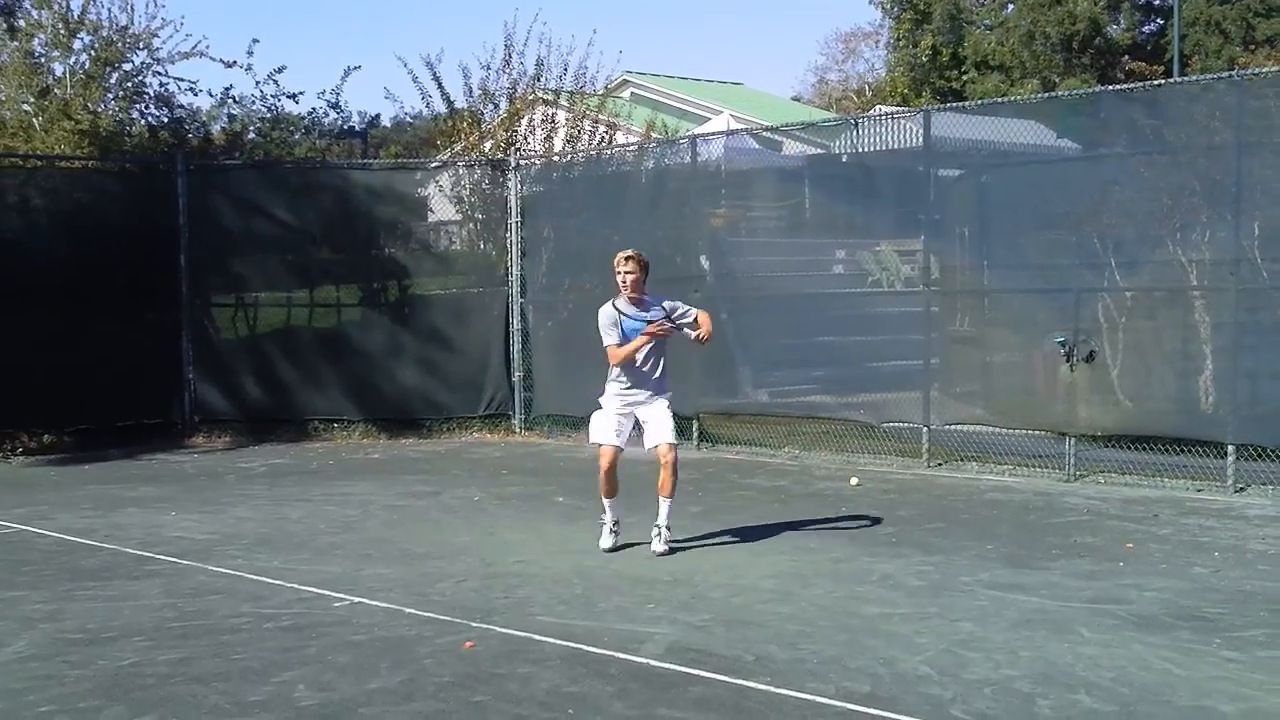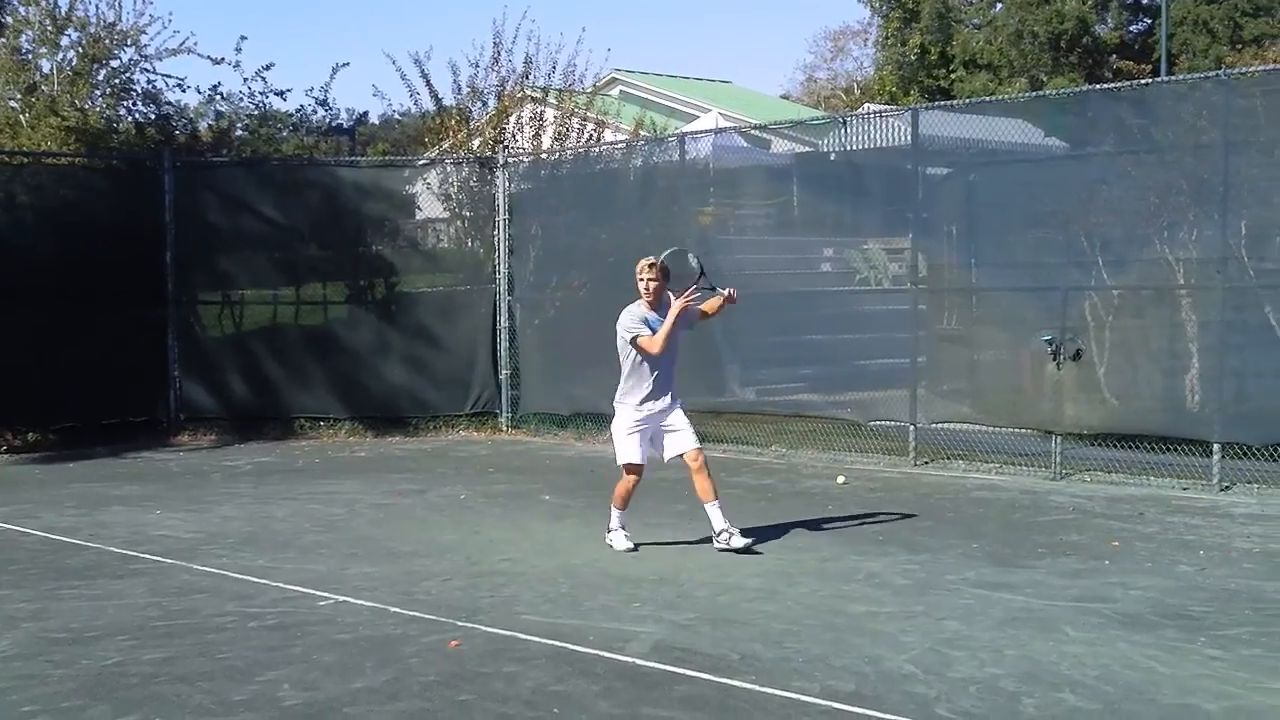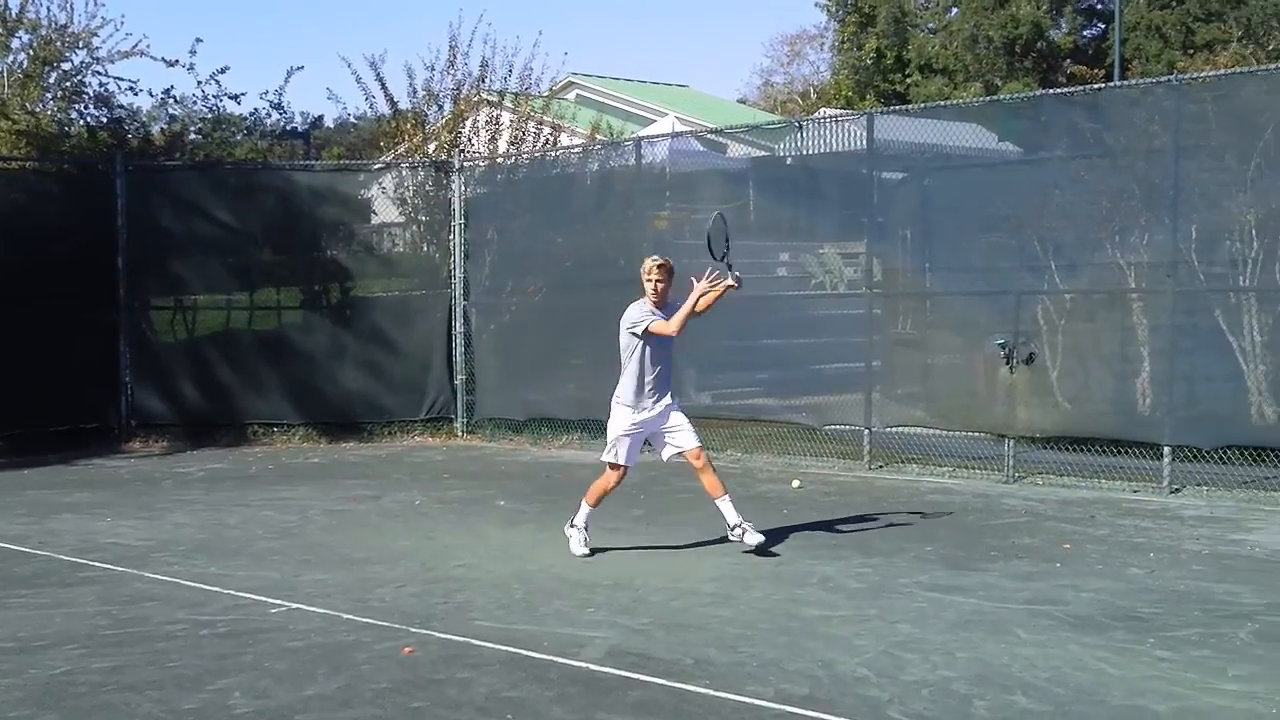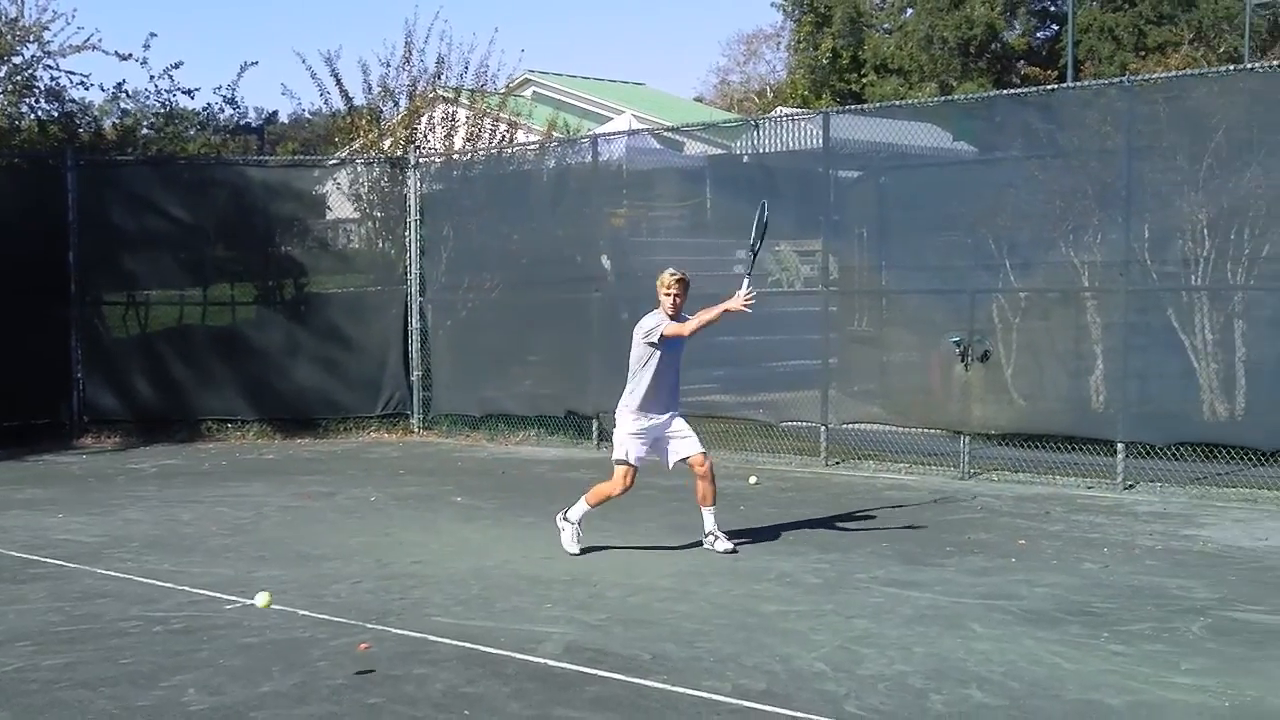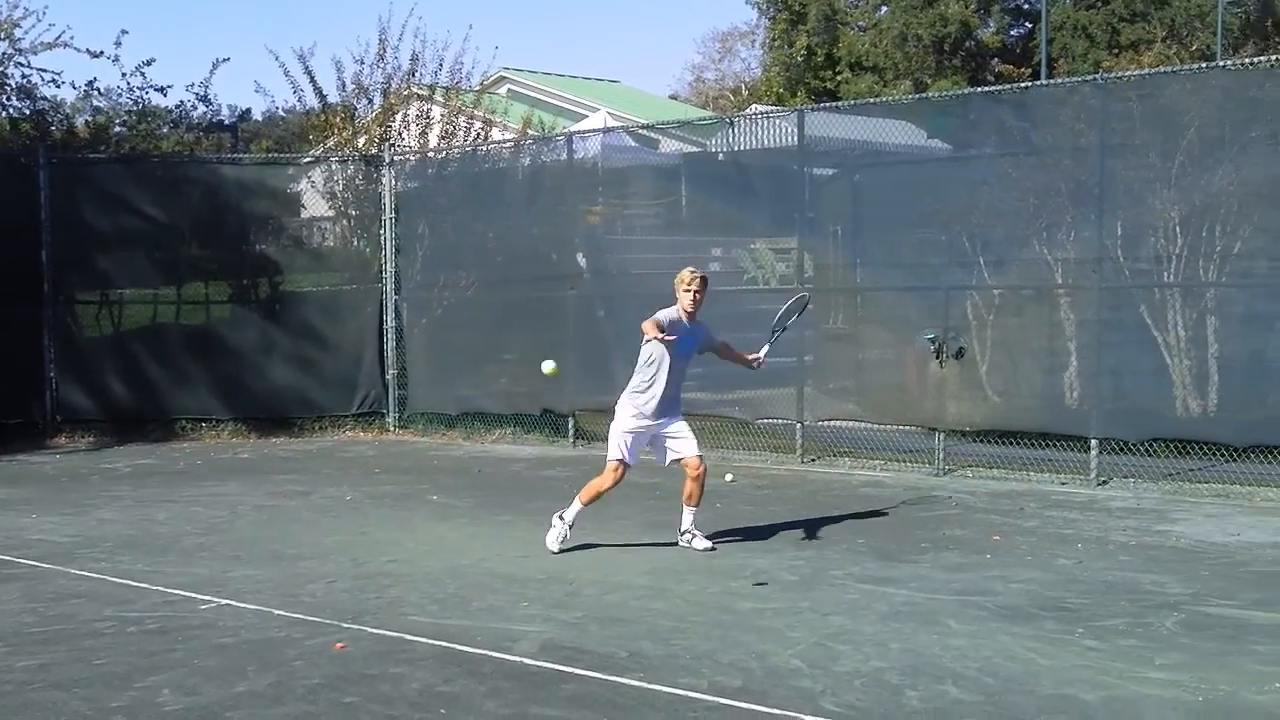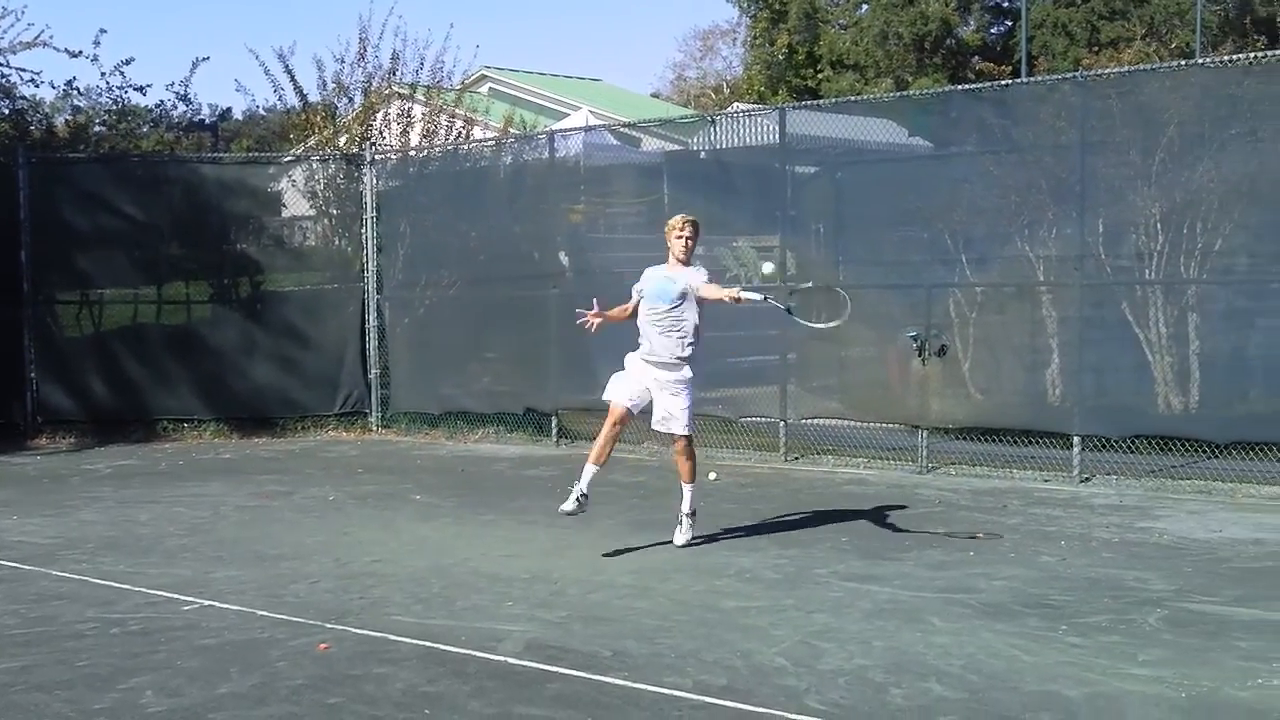
dt=0.2s
person 1, frame 1
left shoulder: (662, 307)
right shoulder: (608, 312)
left elbow: (700, 315)
right elbow: (616, 359)
left wrist: (705, 328)
right wrist: (645, 337)
left hip: (654, 397)
right hip: (618, 398)
left knee: (668, 458)
right knee: (607, 463)
left ankle: (662, 527)
right ankle: (610, 522)
person 1, frame 2
left shoulder: (675, 310)
right shoulder: (630, 316)
left elbow: (705, 311)
right elbow: (656, 348)
left wrist: (724, 299)
right wrist: (674, 313)
left hip: (667, 406)
right hip: (633, 408)
left knee: (697, 462)
right knee: (632, 477)
left ankle: (721, 530)
right ankle: (614, 529)
person 1, frame 3
left shoulder: (669, 308)
right shoulder: (635, 313)
left elbow: (696, 308)
right elbow: (673, 330)
left wrist: (724, 287)
right wrist: (695, 294)
left hip: (664, 406)
right hip: (630, 410)
left knee: (700, 460)
right knee: (613, 477)
left ankle: (735, 524)
right ankle: (577, 526)
person 1, frame 4
left shoulder: (677, 321)
right shoulder: (651, 323)
left elbow: (698, 321)
right elbow: (687, 329)
left wrist: (729, 305)
right wrist: (725, 306)
left hip: (667, 415)
right hip: (635, 416)
left knee: (703, 466)
right knee: (622, 482)
left ankle: (711, 531)
right ankle: (570, 518)
person 1, frame 5
left shoulder: (700, 331)
right shoulder: (667, 317)
left elbow: (720, 348)
right elbow: (648, 324)
left wrist: (746, 359)
right wrist: (654, 333)
left hip: (669, 415)
right hip: (635, 411)
left knee: (697, 469)
right knee: (612, 476)
left ankle: (687, 530)
right ankle: (565, 519)
person 1, frame 6
left shoulder: (697, 275)
right shoulder: (650, 276)
left elbow: (707, 290)
right elbow: (629, 311)
left wrist: (726, 294)
right wrist: (604, 316)
left hip: (676, 372)
right hip: (641, 365)
left knee: (682, 445)
right knee: (614, 421)
left ankle: (686, 513)
right ankle: (581, 491)
